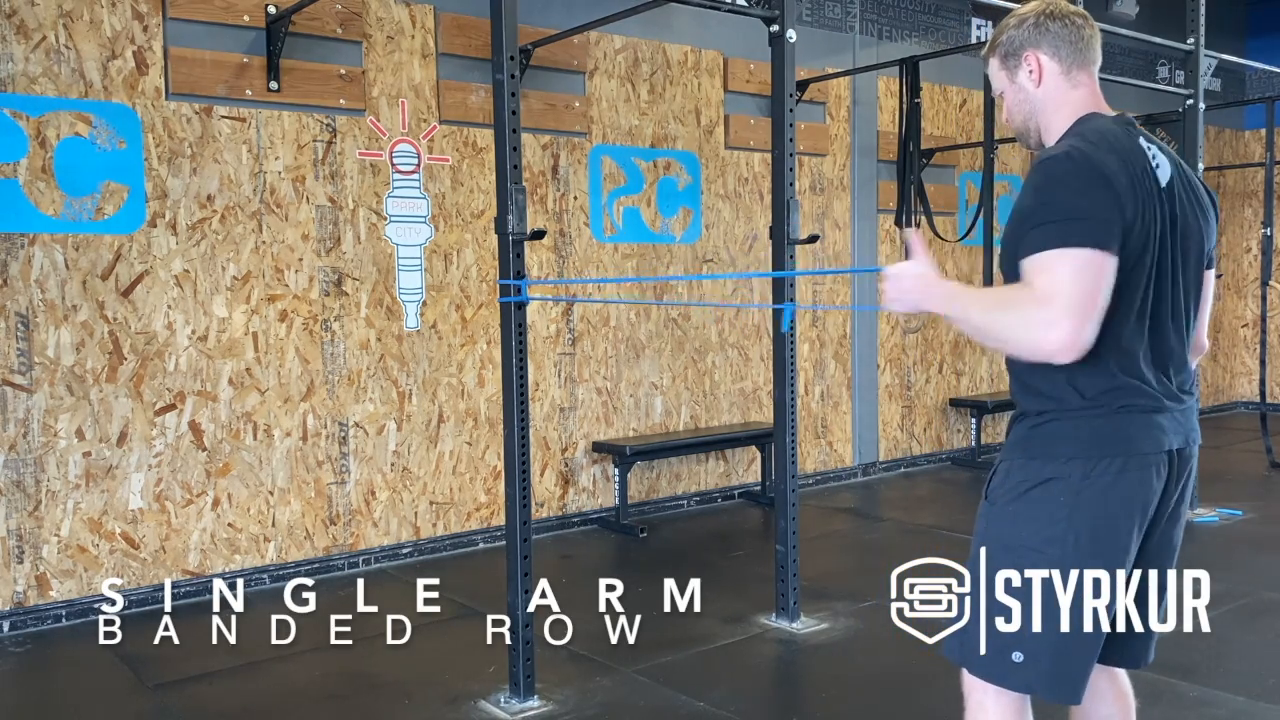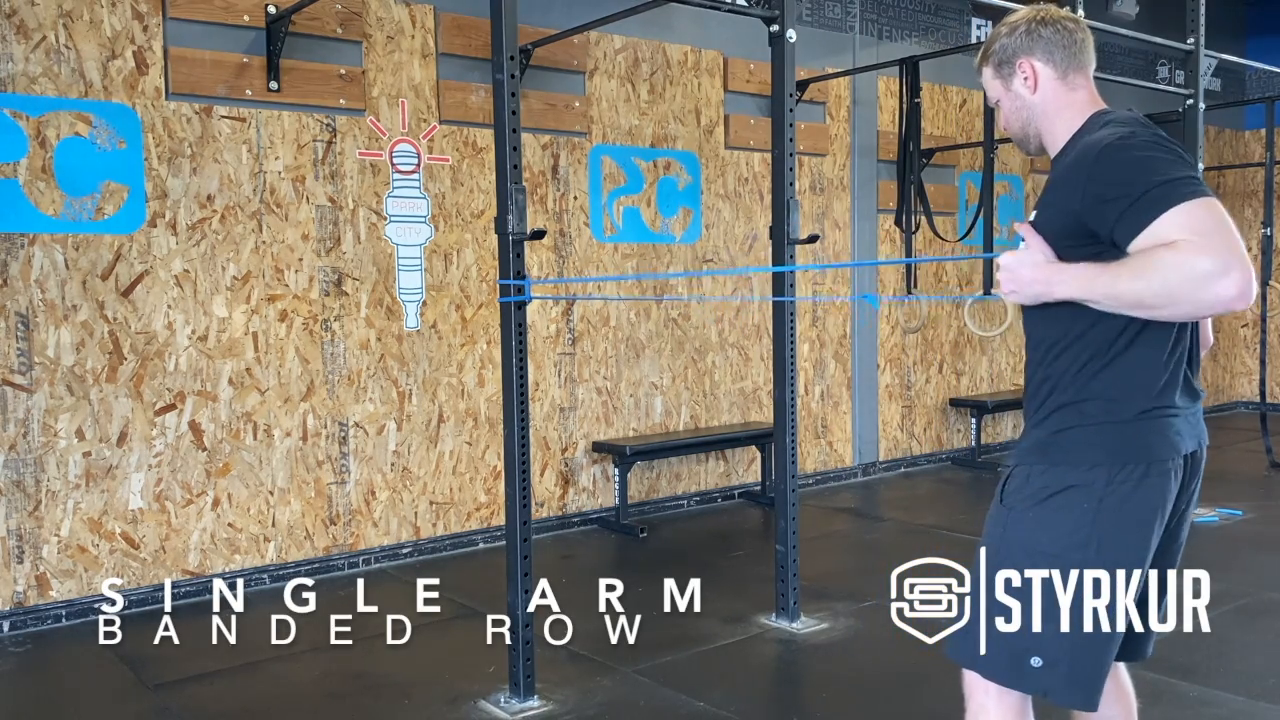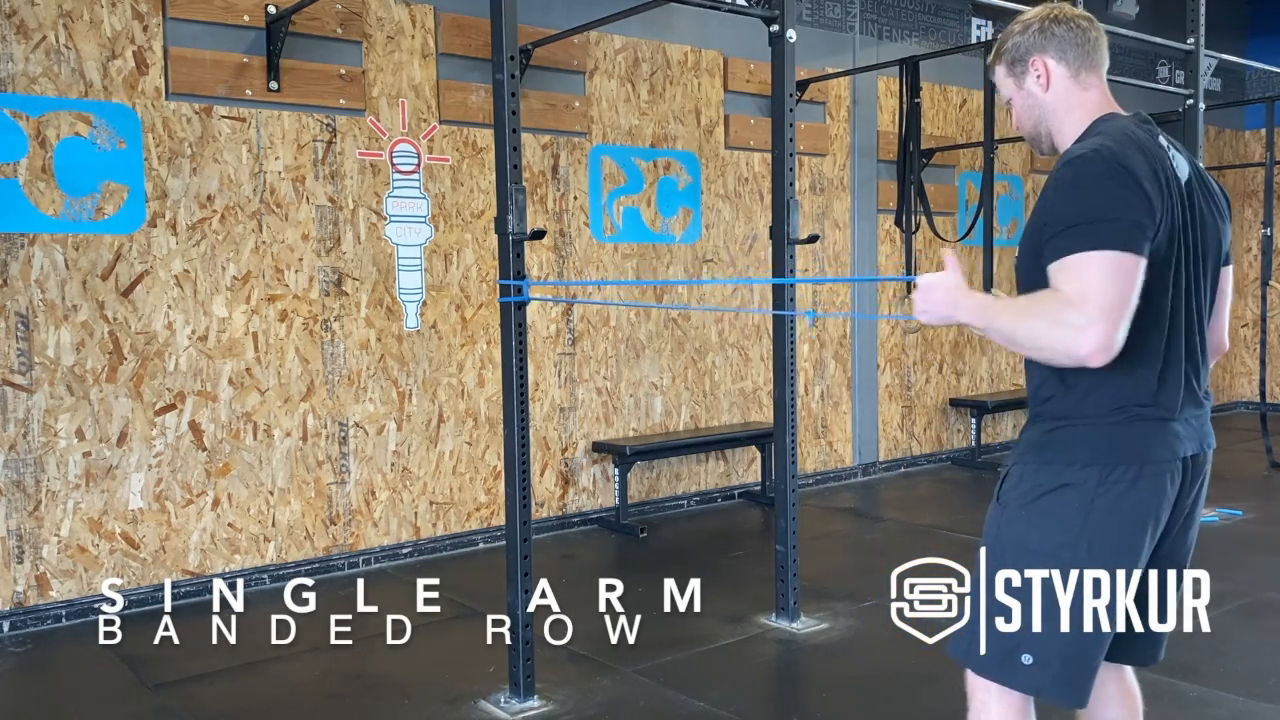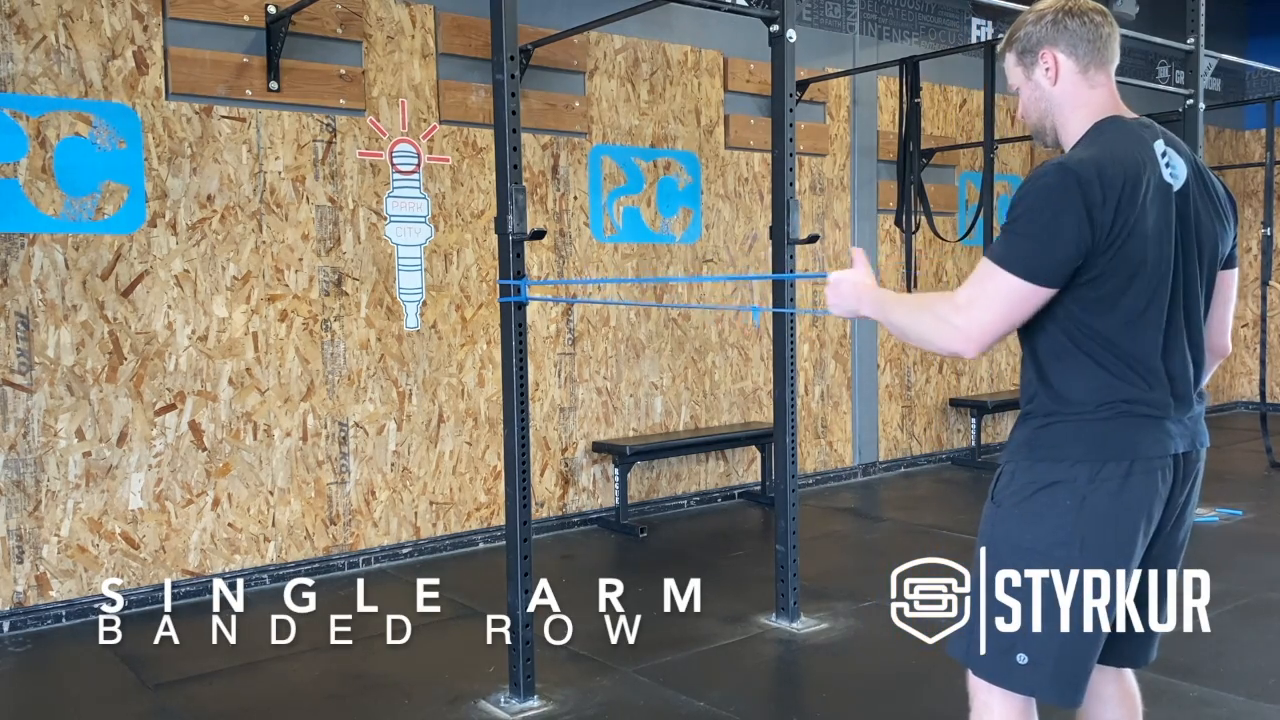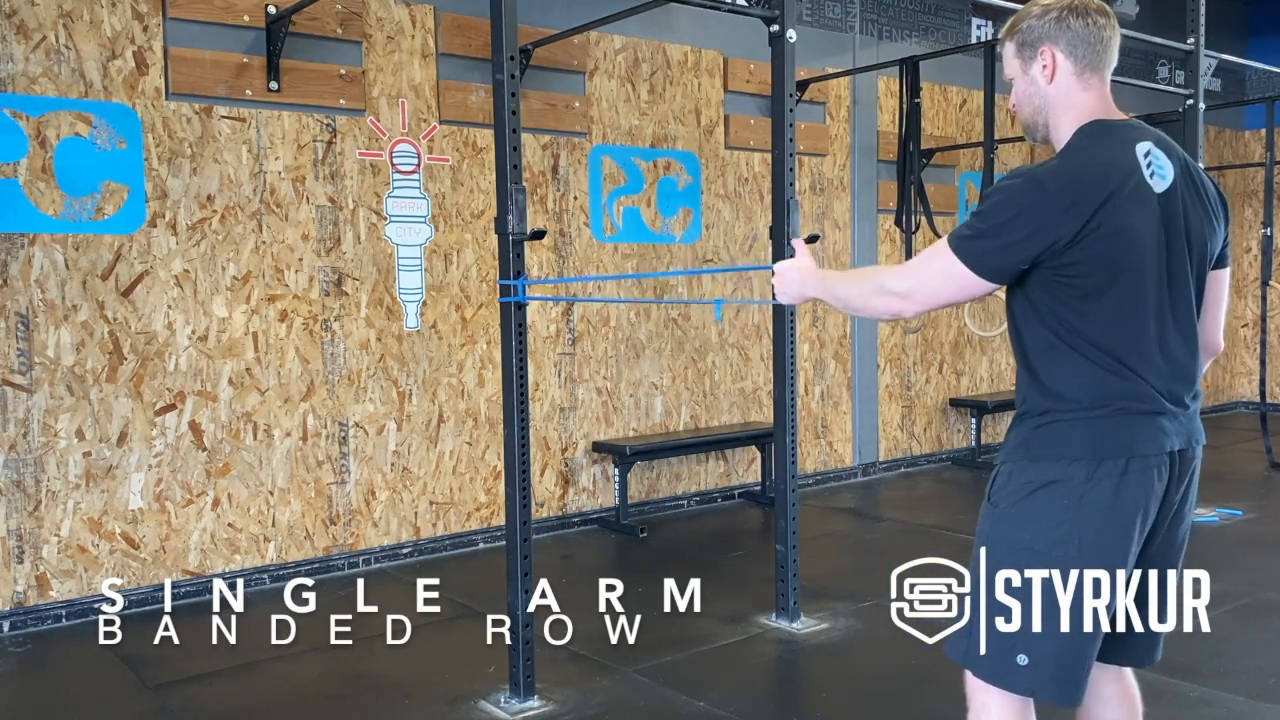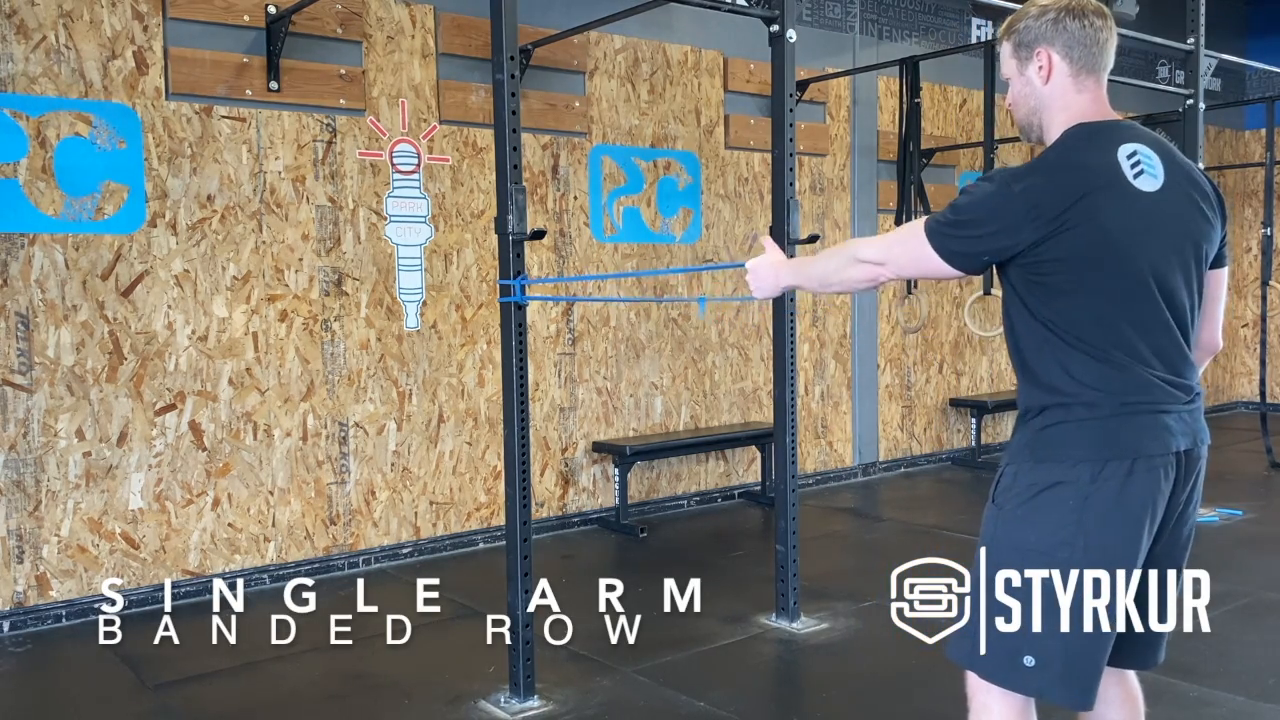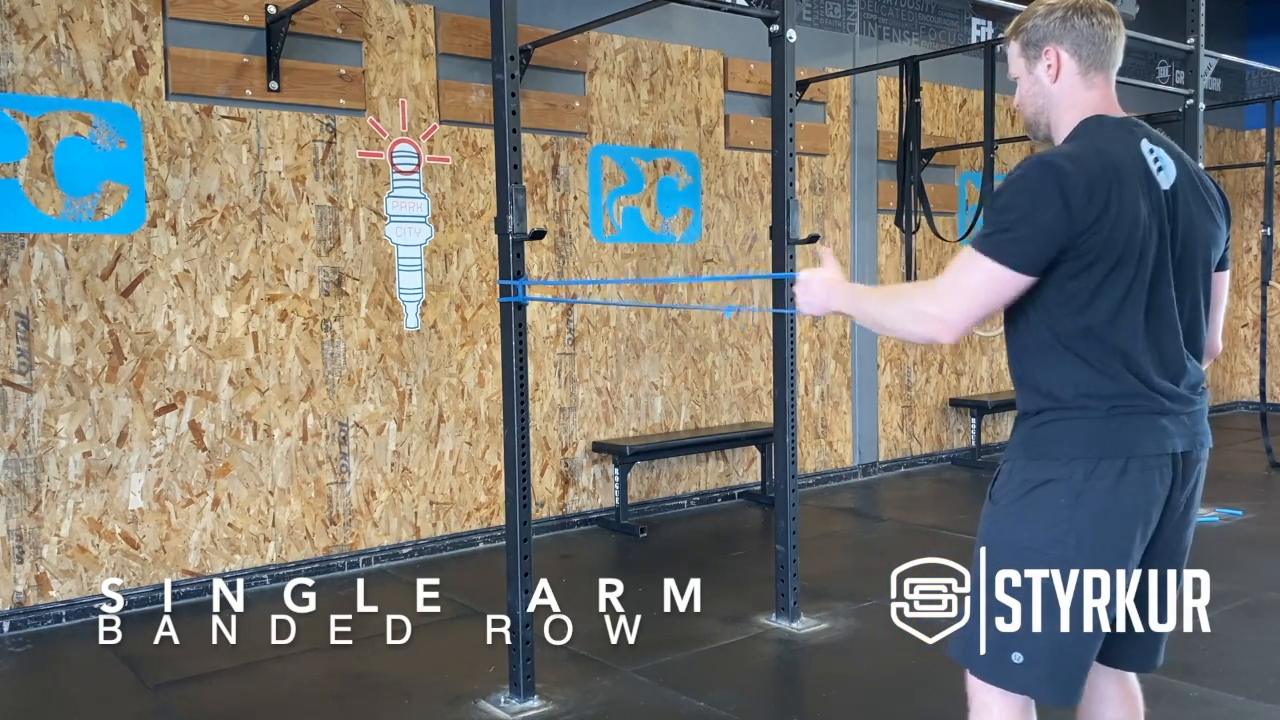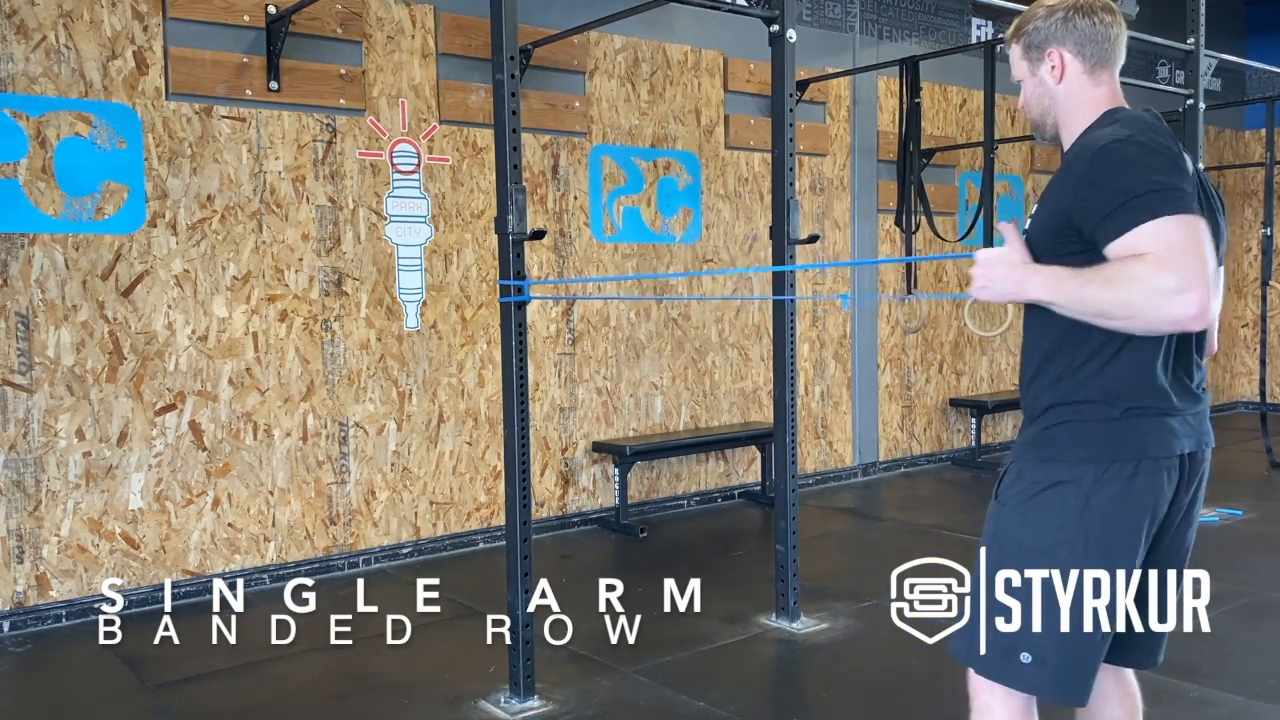
dt=0.3s
person 1, frame 1
left shoulder: (1071, 171)
right shoulder: (1176, 175)
left elbow: (1059, 331)
right elbow: (1195, 339)
left wrist: (933, 289)
left hip: (1072, 458)
right hip: (1164, 447)
right knee: (1098, 659)
person 1, frame 2
left shoulder: (1115, 154)
right shoulder: (1118, 157)
left elbow: (1223, 278)
right elbow: (1187, 327)
left wrist: (1059, 277)
left hip: (1090, 460)
right hip: (1159, 447)
right knee: (1094, 656)
person 1, frame 3
left shoulder: (1097, 168)
right shoulder: (1180, 167)
left elbow: (1088, 333)
right elbow: (1213, 339)
left wrist: (962, 303)
left hip: (1087, 465)
right hip: (1174, 451)
right knee: (1102, 658)
person 1, frame 4
left shoulder: (1074, 182)
right shoulder: (1197, 177)
left elbow: (961, 328)
right elbow: (1216, 342)
left wrist: (867, 297)
left hip: (1079, 466)
right hip: (1173, 455)
right knee: (1104, 660)
person 1, frame 5
left shoulder: (1052, 188)
right shoulder: (1191, 178)
left elbow: (906, 292)
right elbow: (1209, 340)
left wrist: (812, 281)
left hip: (1075, 465)
right hip: (1170, 454)
right knee: (1104, 660)
person 1, frame 6
left shoulder: (1035, 191)
right shoulder: (1190, 180)
left elbow: (878, 260)
right elbow: (1208, 340)
left wrist: (784, 273)
left hip: (1081, 463)
right hip: (1177, 449)
right knee: (1108, 662)
person 1, frame 7
left shoulder: (1058, 177)
right shoulder: (1193, 179)
left elbow: (941, 316)
right elbow: (1208, 341)
left wrist: (835, 292)
left hip: (1078, 461)
right hip: (1175, 450)
right knee: (1107, 662)
person 1, frame 8
left shoulder: (1115, 156)
right shoulder: (1142, 157)
left elbow: (1189, 296)
right elbow: (1193, 331)
left wrist: (1033, 279)
left hip: (1086, 459)
right hip: (1167, 447)
right knee: (1104, 658)
